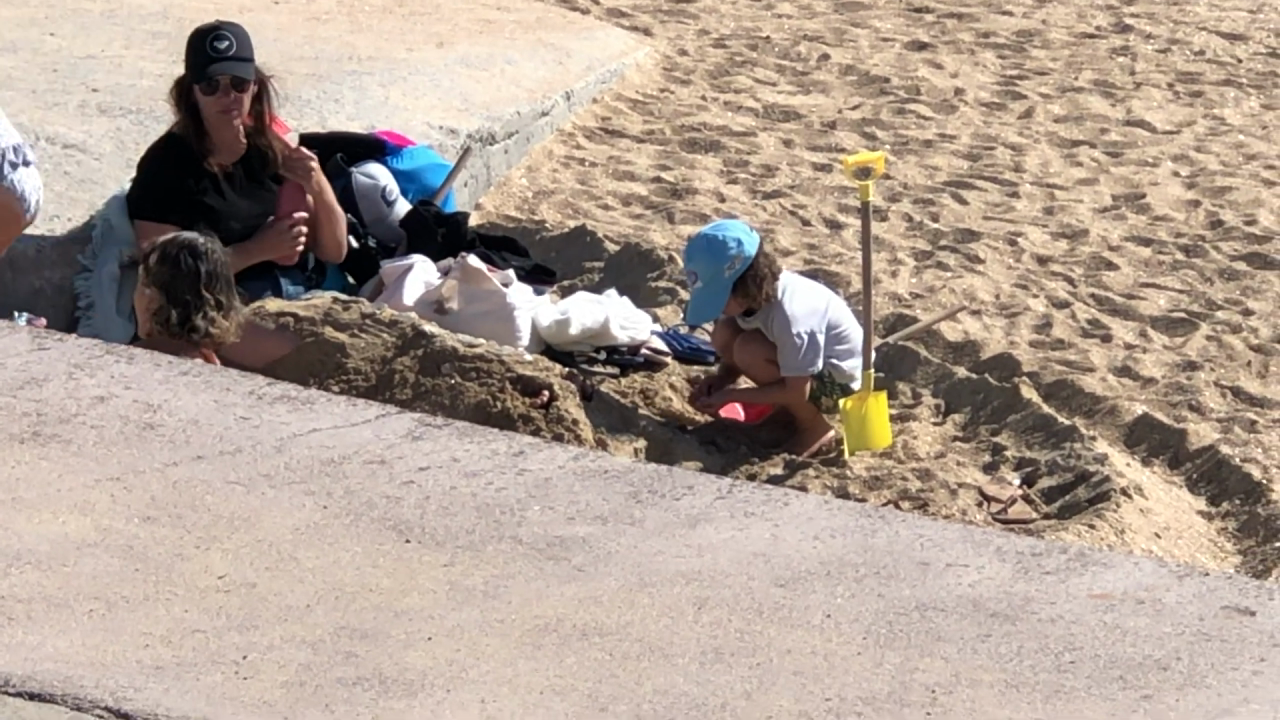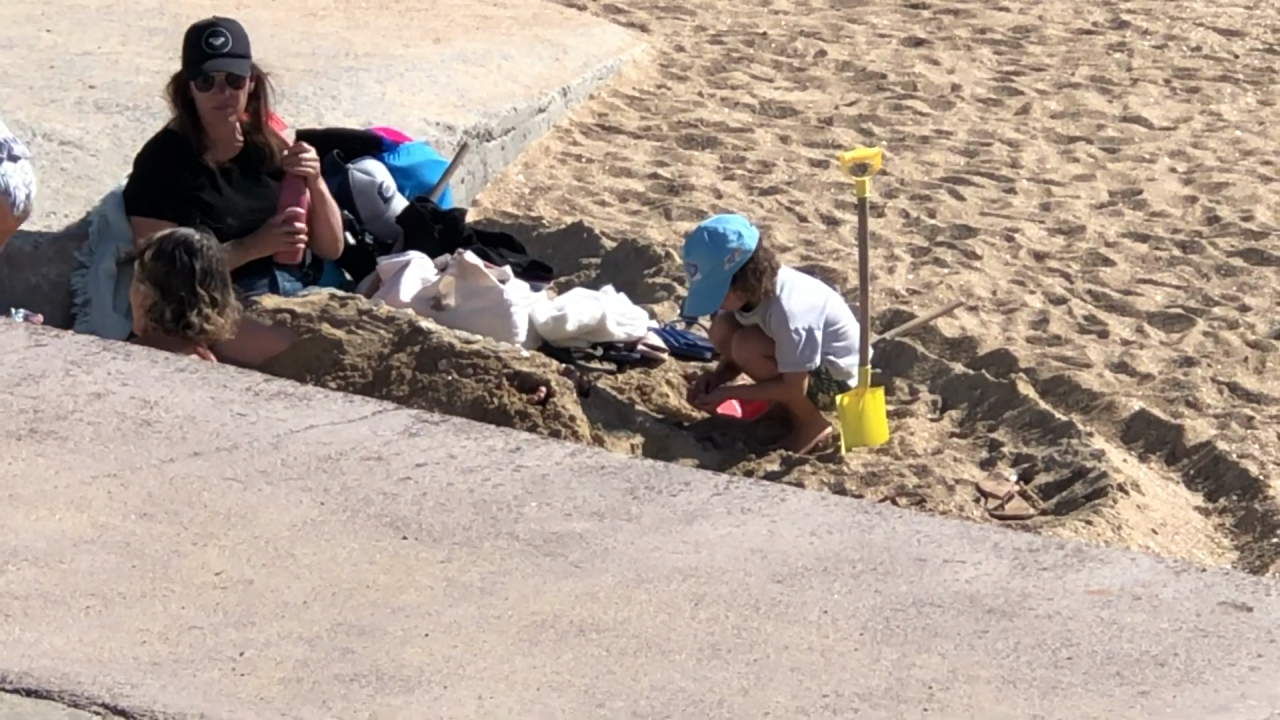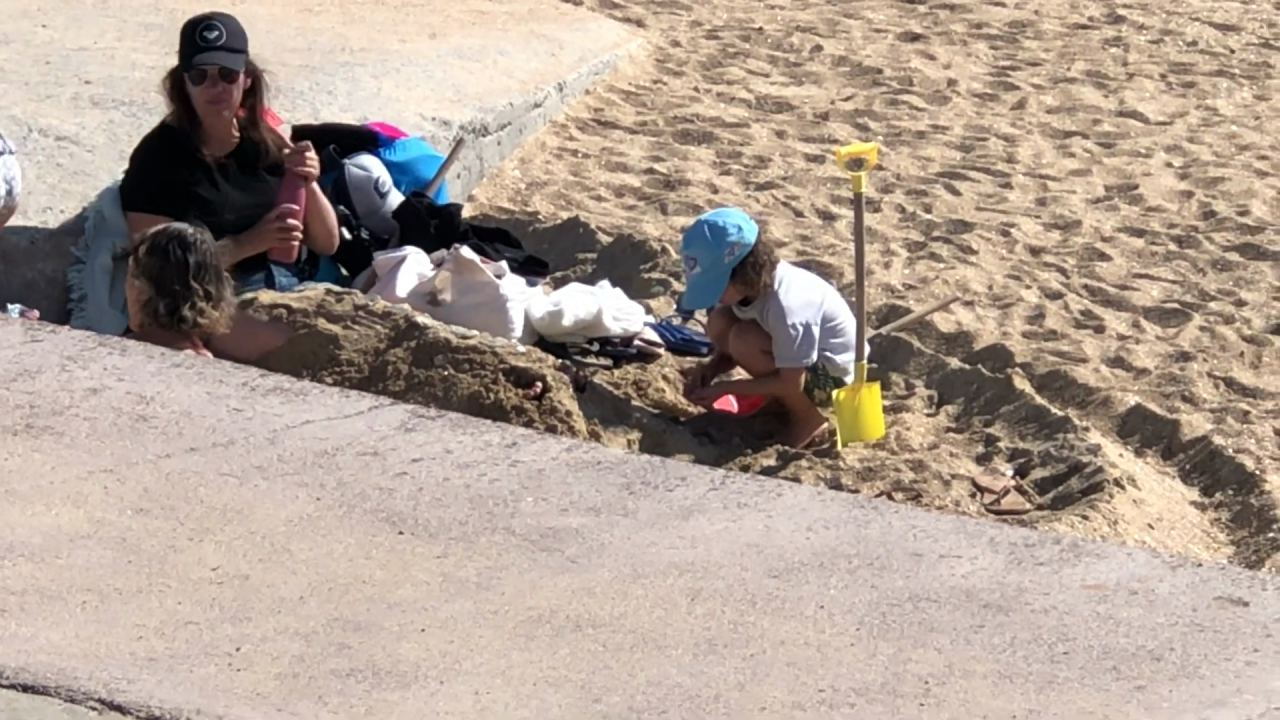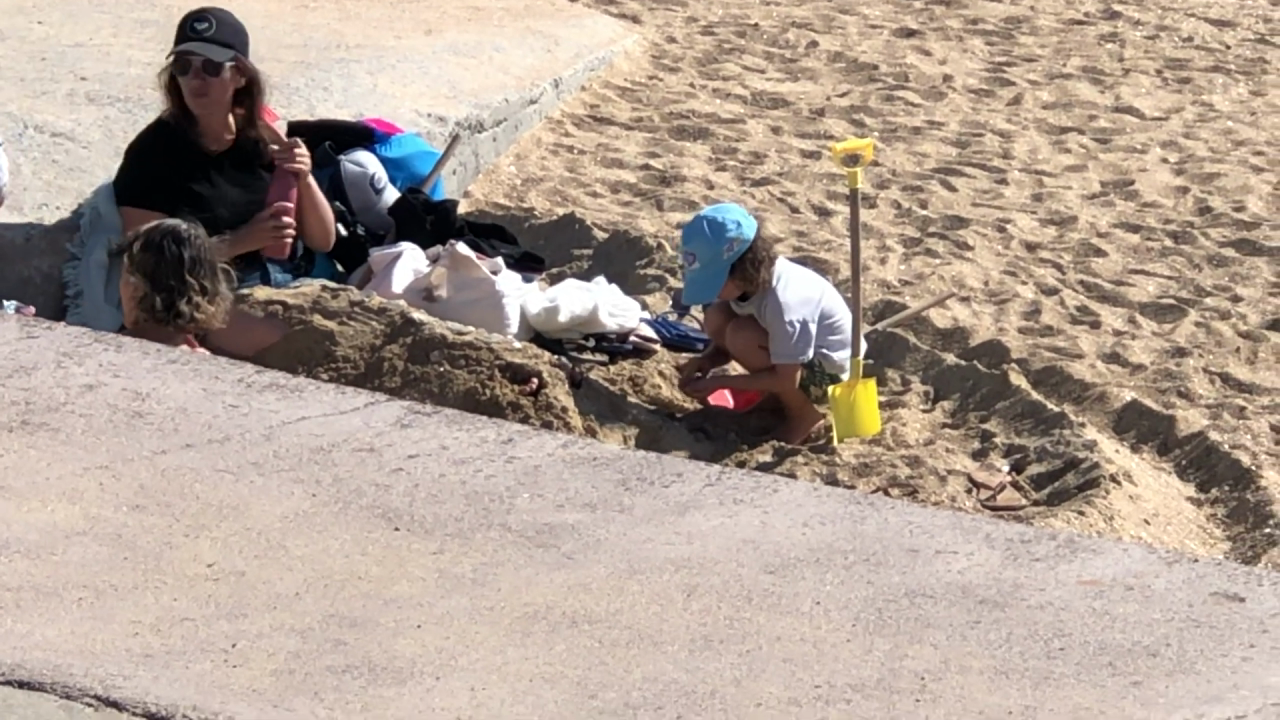
dt=0.1s
person 1, frame 1
left shoulder: (270, 148)
right shoulder: (163, 171)
left elbow: (333, 252)
left wrist: (320, 188)
right wrist: (257, 250)
left hip: (293, 301)
person 1, frame 2
left shoulder: (267, 146)
right shoulder: (163, 160)
left elbow: (331, 248)
left wrist: (316, 184)
right wrist: (253, 246)
left hip: (293, 293)
person 1, frame 3
left shoulder: (263, 141)
right shoulder: (160, 156)
left elbow: (326, 243)
left wrist: (309, 184)
right wrist: (249, 242)
left hip: (289, 288)
person 1, frame 4
left shoulder: (259, 139)
right shoulder: (154, 150)
left elbow: (322, 240)
left wrist: (304, 180)
right wrist: (240, 241)
left hip: (283, 284)
person 2, frame 1
left shoulder: (790, 313)
right shoulder: (750, 296)
left elbow: (797, 391)
right elbow: (731, 363)
left wrist: (730, 396)
right wrist: (719, 381)
left hip: (838, 382)
right hip: (802, 365)
left knee: (749, 350)
right knee: (724, 335)
left ankle: (814, 426)
right ankle: (793, 408)
person 2, frame 2
left shoulder: (788, 309)
right shoulder: (750, 290)
left elbow: (794, 387)
right elbow: (734, 359)
left wrist: (728, 392)
right wrist: (717, 377)
left hip: (835, 378)
left knee: (747, 345)
right knee: (722, 330)
left ankle: (811, 423)
right ankle: (791, 406)
person 2, frame 3
left shoulder: (786, 305)
right shoulder: (747, 285)
left elbow: (791, 382)
right elbow: (729, 353)
left wrist: (725, 388)
right wrist: (711, 369)
left hip: (832, 374)
right hip: (793, 366)
left knee: (744, 340)
right knee: (719, 324)
left ankle: (808, 418)
right ankle: (786, 401)
person 2, frame 4
left shoulder: (784, 300)
right shoulder: (746, 280)
left elbow: (786, 379)
right elbow: (725, 346)
left wrist: (720, 382)
right wrist: (707, 361)
left hip: (828, 371)
right hip: (790, 364)
left knee: (742, 336)
right knee: (716, 319)
left ankle: (802, 413)
right ankle: (782, 397)
